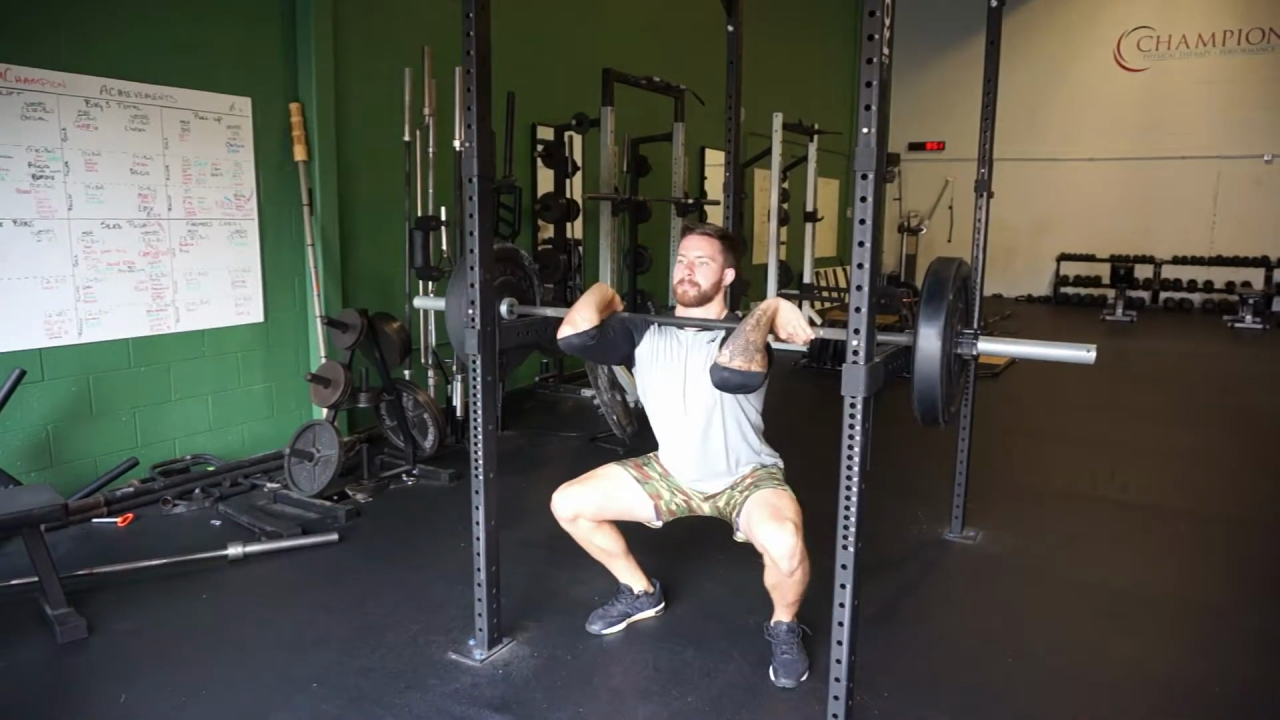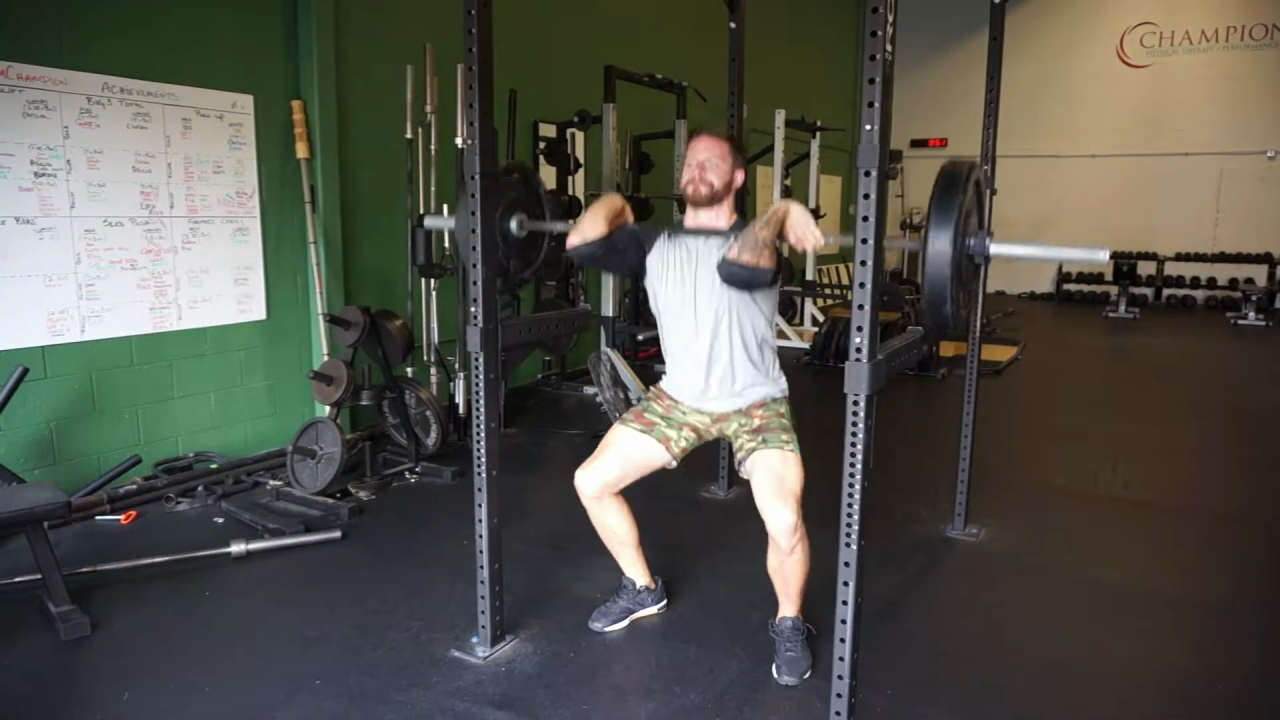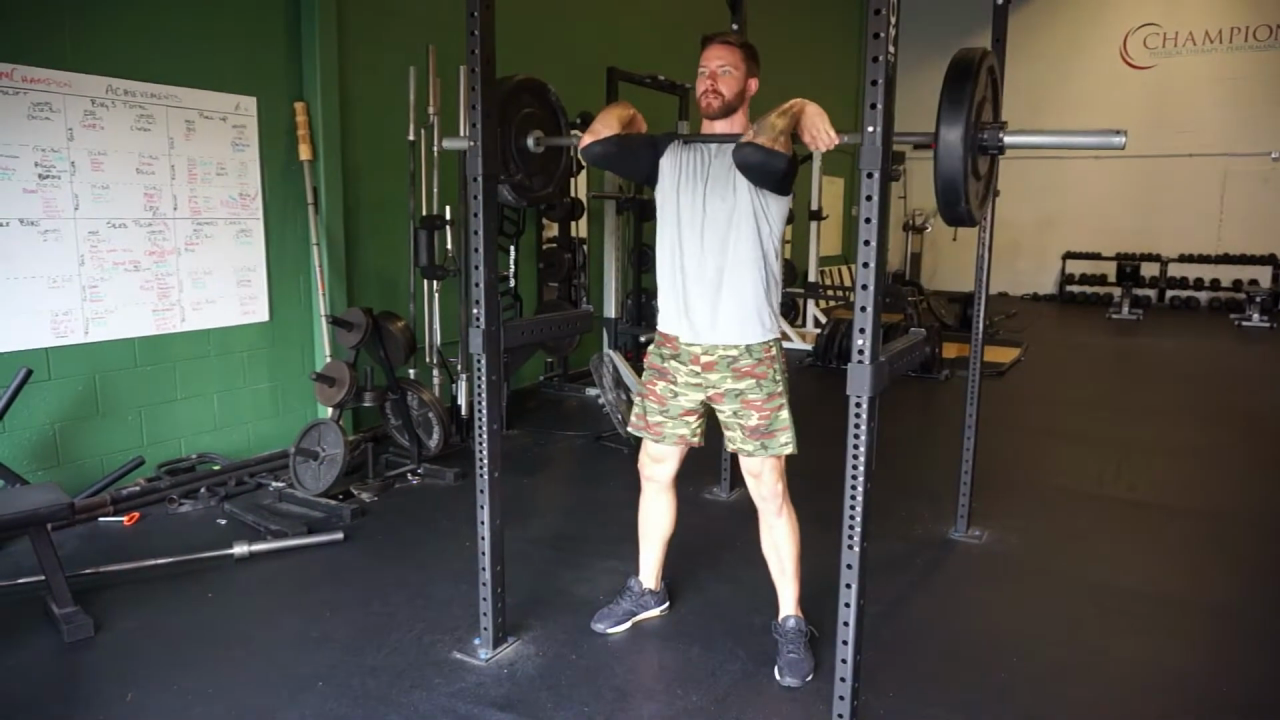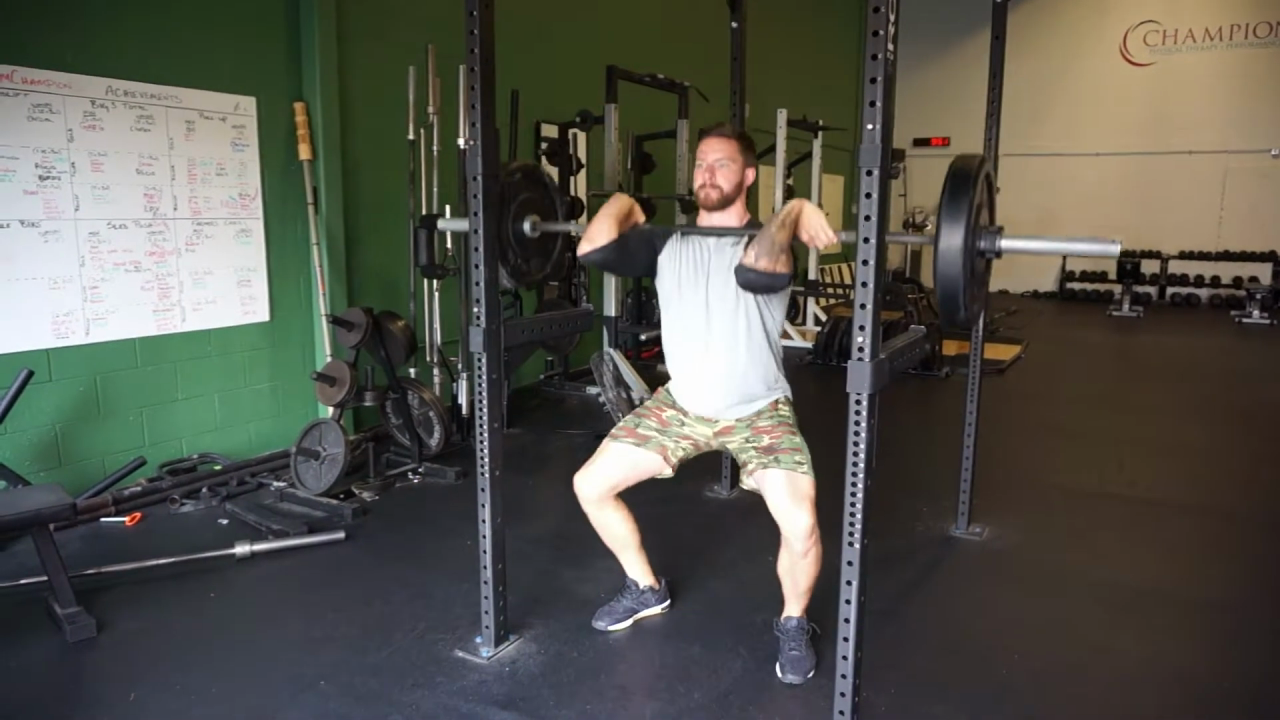
dt=0.7s
person 1, frame 1
left shoulder: (742, 338)
right shoulder: (646, 334)
left elbow: (732, 374)
right elbow: (574, 336)
left wrist: (770, 310)
right wrist: (602, 292)
left hip: (745, 476)
right hip: (671, 473)
left knee: (784, 542)
right knee: (567, 504)
left ankle: (784, 628)
right ankle: (641, 593)
person 1, frame 2
left shoulder: (753, 242)
right shoulder: (654, 242)
left elbow: (737, 267)
right elbow: (581, 246)
left wrist: (781, 213)
right wrist: (612, 204)
left hip: (754, 403)
right hip: (678, 397)
left knee: (784, 522)
right knee: (591, 482)
left ankle: (789, 625)
right ankle: (642, 589)
person 1, frame 3
left shoulder: (768, 157)
right shoulder: (668, 153)
left elbow: (753, 150)
right elbow: (596, 146)
left wrist: (798, 112)
right wrist: (626, 112)
left hip: (746, 351)
right hip: (674, 345)
left knee: (767, 490)
right knee: (655, 471)
left ankle: (790, 622)
right ankle: (647, 589)
person 1, frame 4
left shoulder: (768, 245)
right shoulder: (665, 243)
left elbow: (756, 273)
right elbow: (592, 250)
left wrist: (796, 213)
right wrist: (622, 203)
left hip: (758, 412)
right hip: (680, 404)
left knee: (800, 526)
right knee: (590, 485)
left ankle: (793, 624)
right ankle: (646, 588)
